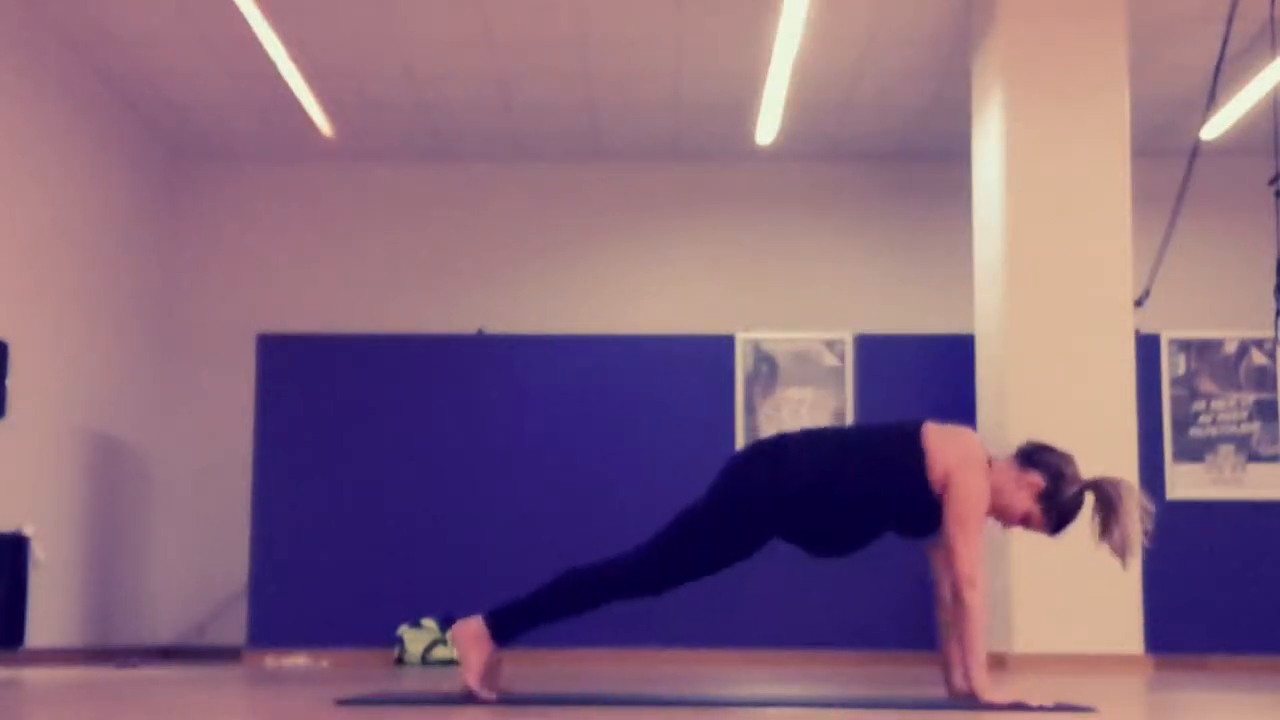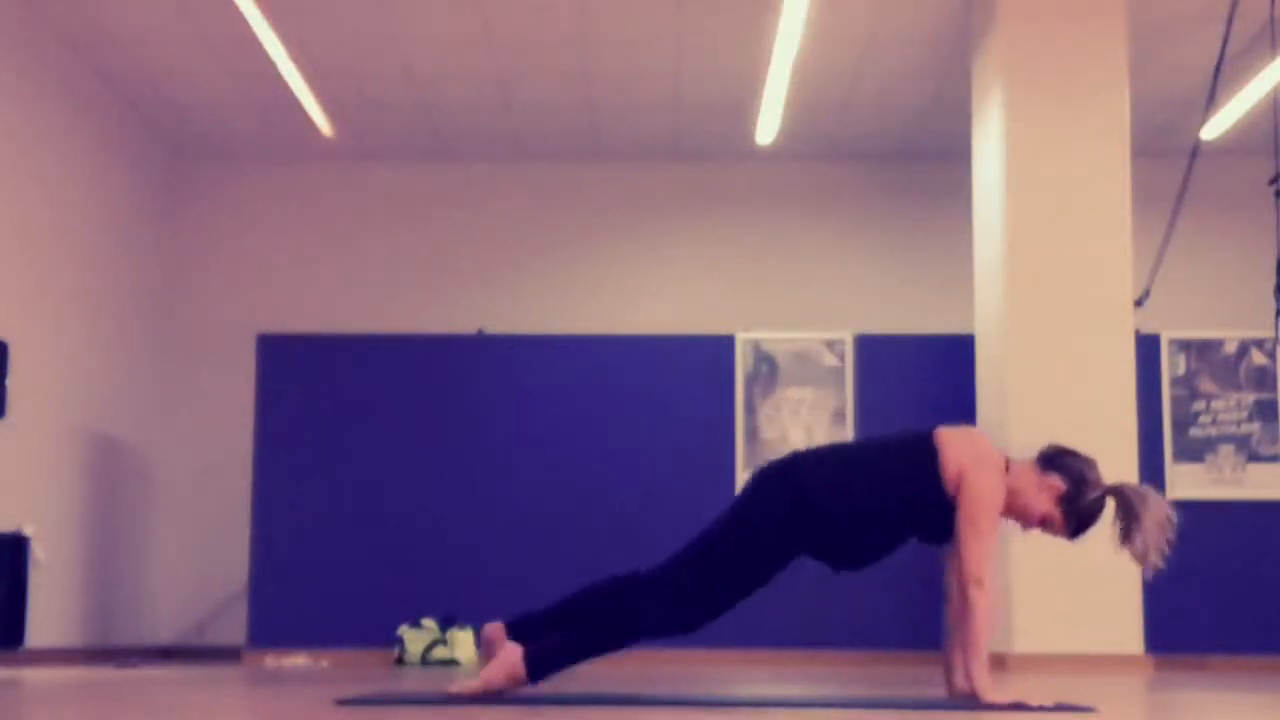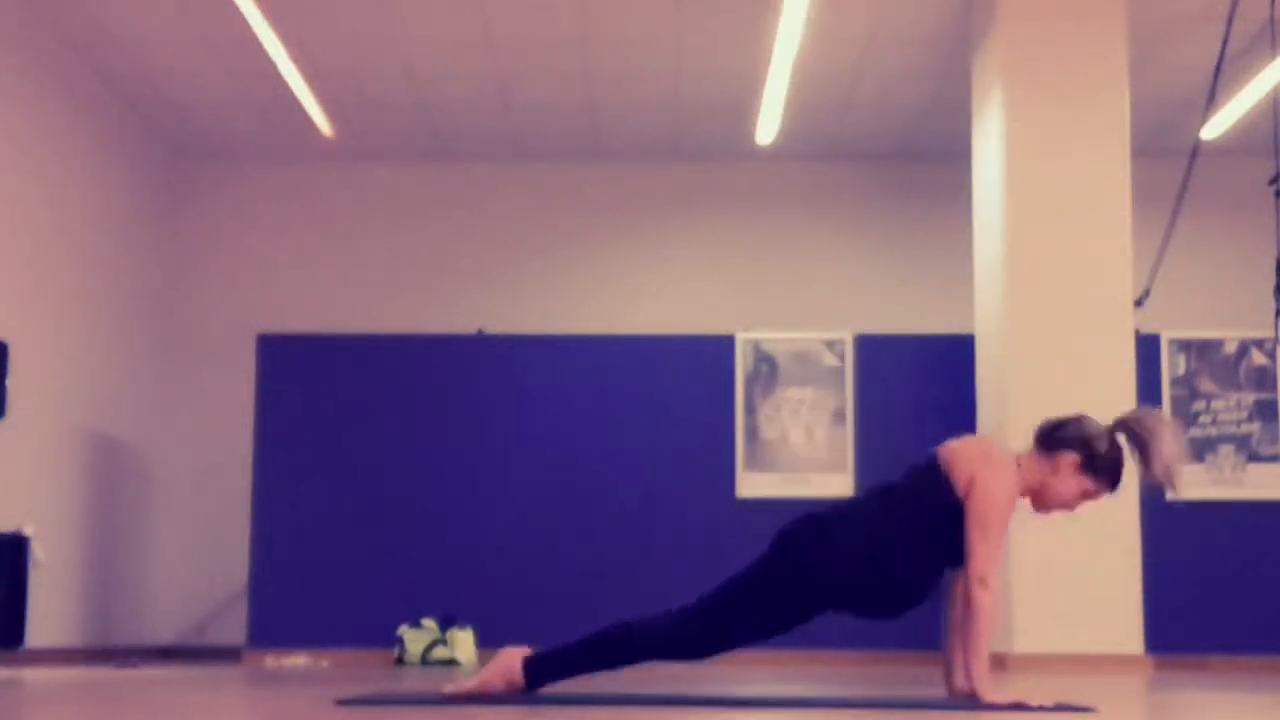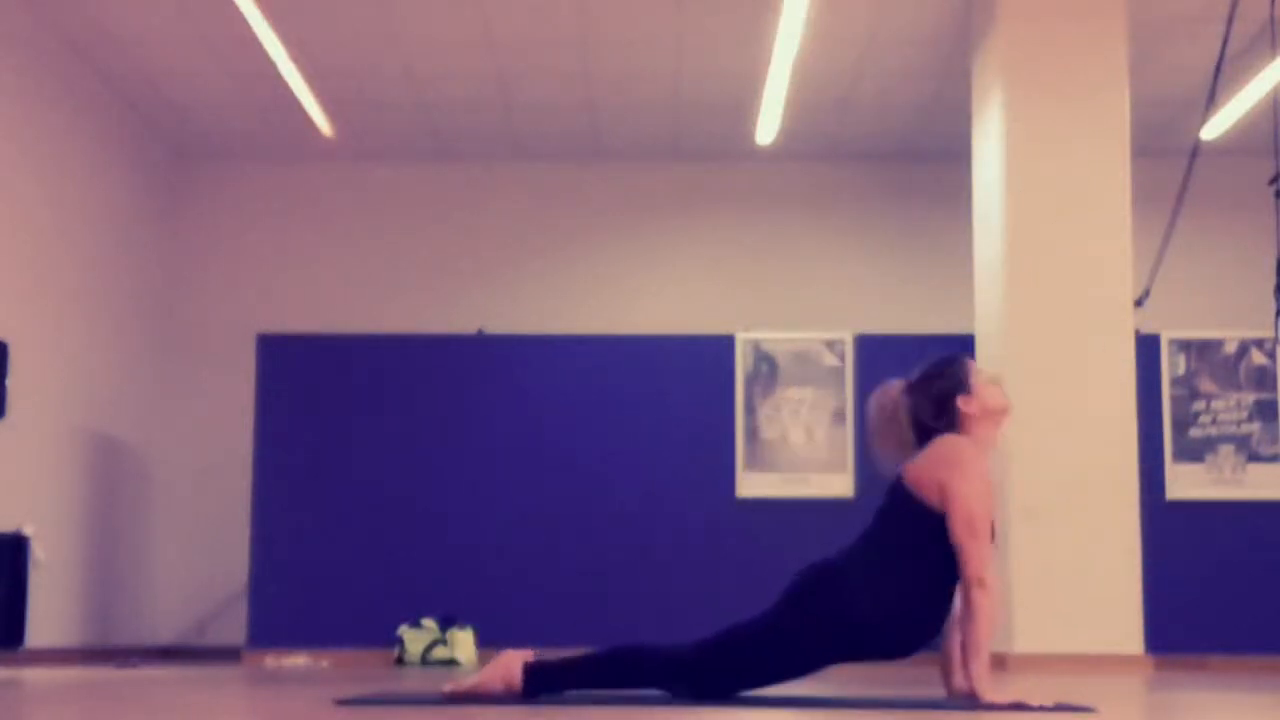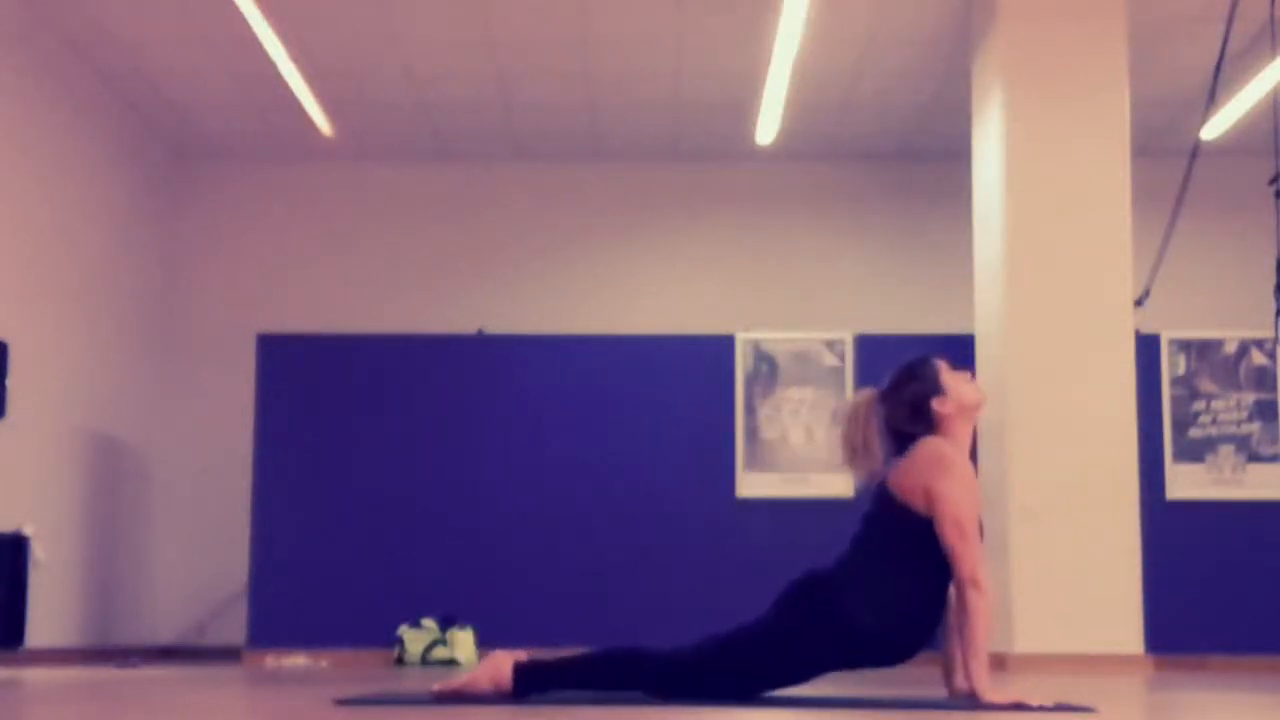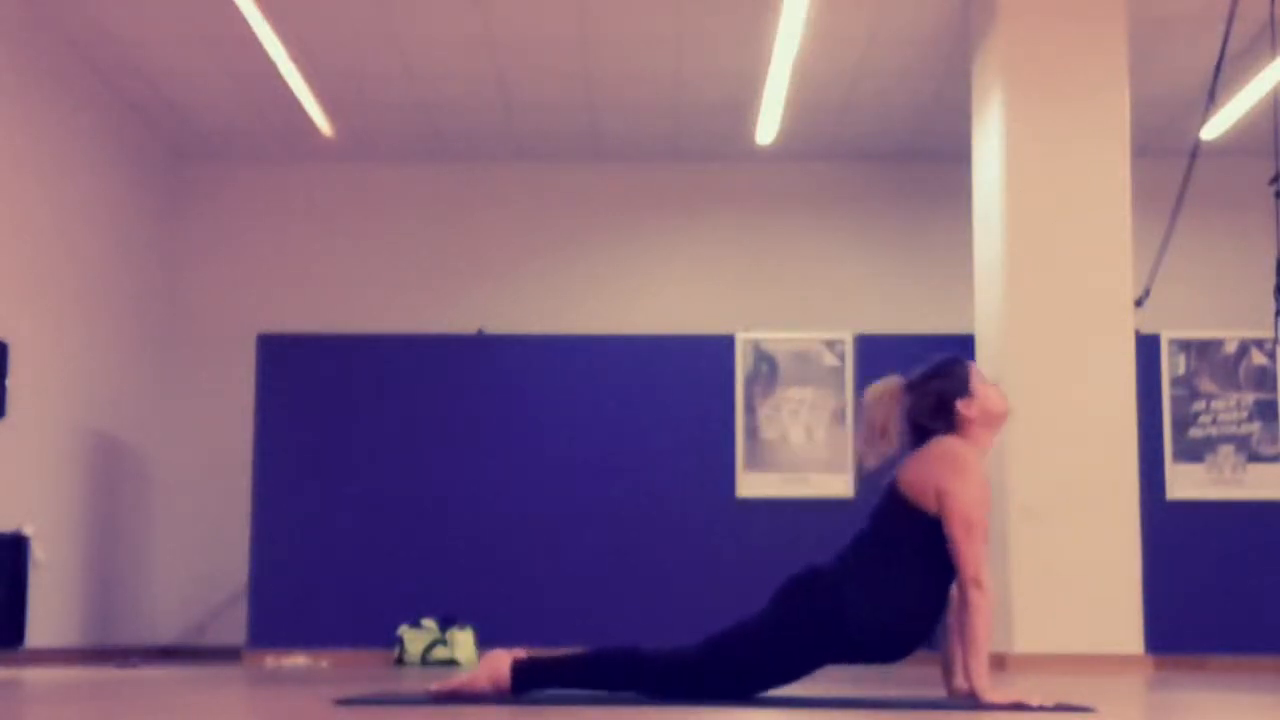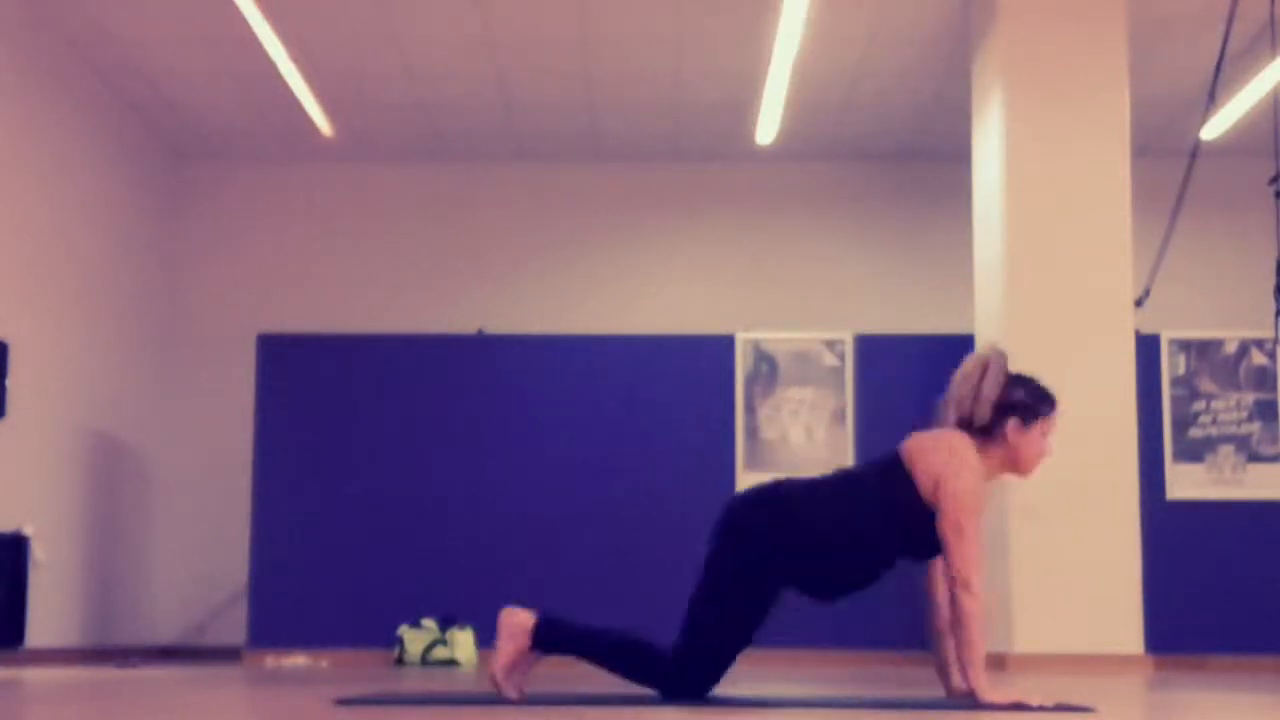
dt=0.1s
person 1, frame 1
left shoulder: (962, 473)
right shoulder: (970, 471)
left elbow: (947, 584)
right elbow: (966, 583)
left wrist: (955, 675)
right wrist: (980, 683)
left hip: (779, 481)
right hip: (775, 483)
left knee: (644, 570)
right knee: (646, 572)
left ankle: (489, 631)
right ankle: (483, 629)
person 1, frame 2
left shoulder: (975, 476)
right shoulder: (985, 471)
left elbow: (958, 585)
right elbow: (975, 583)
left wrist: (958, 677)
right wrist: (982, 685)
left hip: (797, 497)
right hip: (794, 503)
left knee: (670, 596)
right knee: (673, 598)
left ankle: (515, 636)
right ankle: (524, 656)
person 1, frame 3
left shoulder: (988, 474)
right shoulder: (993, 469)
left elbow: (966, 581)
right elbow: (978, 581)
left wrist: (956, 673)
right wrist: (977, 683)
left hip: (823, 556)
right hip: (821, 559)
left knee: (688, 632)
right knee: (689, 635)
left ankle: (535, 664)
right ankle: (531, 668)
person 1, frame 4
left shoulder: (944, 460)
right shoulder: (963, 458)
left elbow: (949, 579)
right elbow: (979, 580)
left wrist: (960, 672)
right wrist: (980, 683)
left hip: (839, 611)
right hip: (843, 612)
left knee: (689, 667)
right knee: (689, 670)
left ankle: (530, 668)
right ankle: (527, 674)
person 1, frame 5
left shoulder: (928, 462)
right shoulder: (944, 464)
left elbow: (946, 579)
right elbow: (970, 581)
left wrist: (957, 675)
right wrist: (981, 684)
left hip: (833, 616)
right hip: (832, 622)
left knee: (681, 670)
right knee: (680, 676)
left ankle: (518, 668)
right ankle: (514, 673)
person 1, frame 6
left shoulder: (939, 461)
right shoulder: (957, 463)
left elbow: (947, 578)
right elbow: (973, 580)
left wrist: (957, 676)
right wrist: (981, 684)
left hip: (831, 614)
right hip: (829, 616)
left knee: (680, 670)
right knee: (680, 677)
left ankle: (519, 665)
right ankle: (515, 670)
person 1, frame 7
left shoulder: (946, 453)
right shoulder: (957, 459)
left elbow: (940, 579)
right elbow: (965, 580)
left wrist: (955, 675)
right wrist: (978, 684)
left hip: (766, 528)
right hip: (767, 540)
left knee: (685, 676)
right knee: (687, 677)
left ankle: (536, 630)
right ankle: (534, 631)
